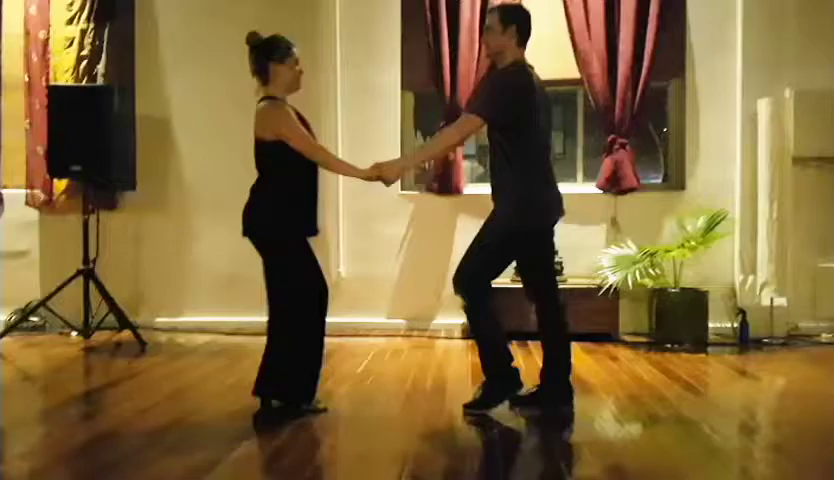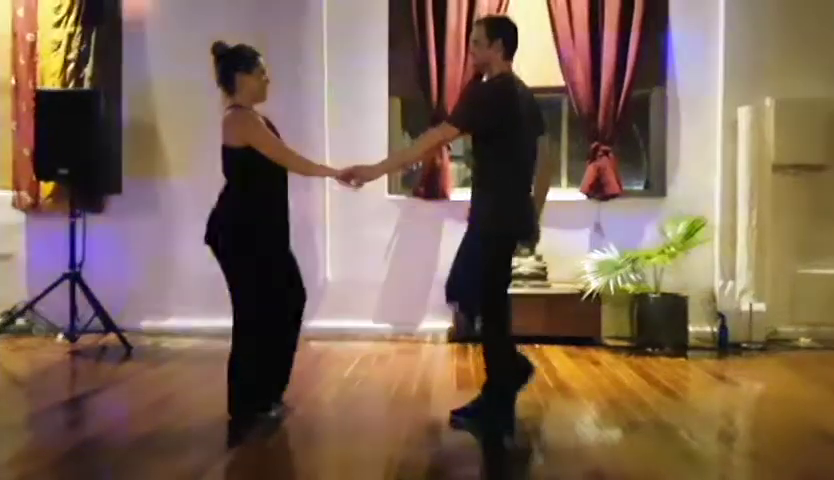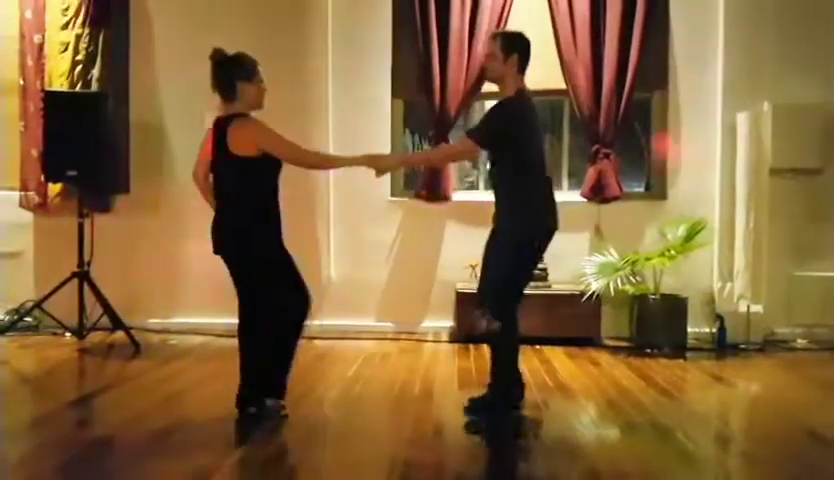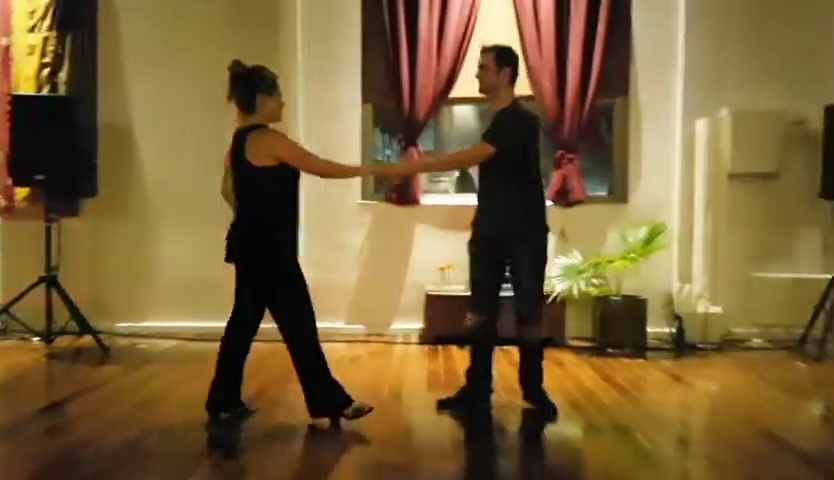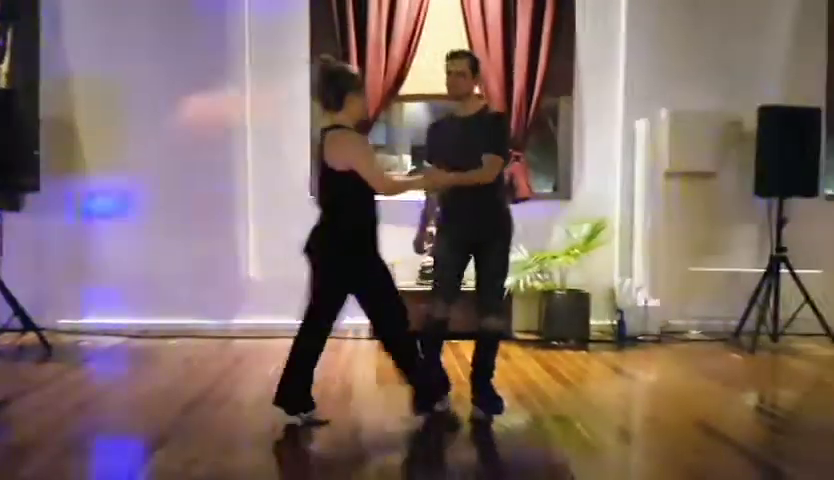
dt=0.5s
person 1, frame 1
left shoulder: (503, 79)
right shoulder: (530, 83)
left elbow: (460, 131)
left wrist: (402, 164)
left hip: (518, 208)
right hip: (540, 206)
left knee: (471, 281)
right knee: (544, 294)
left ankle: (501, 377)
right ankle: (556, 388)
person 1, frame 2
left shoulder: (488, 92)
right shoulder: (523, 95)
left elbow: (436, 139)
right elbow: (542, 156)
left wrist: (376, 170)
right wrist: (533, 215)
left hip: (495, 215)
right hip: (513, 213)
left knee: (489, 302)
right knee: (488, 299)
left ankle: (497, 399)
right ankle: (510, 368)
person 1, frame 3
left shoulder: (509, 111)
right shoulder: (519, 108)
left elbow: (456, 152)
left wrist: (398, 160)
left hip: (527, 223)
right hip: (514, 220)
left knee: (497, 303)
right knee: (494, 302)
left ankle: (505, 391)
right ankle: (505, 389)
person 1, frame 4
left shoulder: (519, 120)
right shoulder: (500, 121)
left elbow: (471, 157)
left wrist: (415, 166)
right wrist: (470, 218)
left hip: (525, 231)
right hip: (491, 229)
left knee: (528, 313)
right knee: (481, 311)
left ankle: (533, 389)
right ankle: (476, 388)
person 1, frame 5
left shoulder: (495, 123)
right shoulder: (438, 129)
left elbow: (490, 172)
left wrist: (453, 178)
right wrist: (422, 226)
left hip: (493, 228)
right hip: (452, 228)
left knee: (491, 311)
right knee: (441, 302)
left ankle: (482, 384)
person 2, frame 1
left shoulder: (280, 110)
right shoulder: (273, 110)
left elbow: (304, 158)
right elbow: (314, 152)
right wrist: (362, 172)
left hip: (282, 220)
right hip: (274, 221)
left knee: (288, 302)
right knee: (309, 295)
left ankle: (277, 391)
right ankle: (294, 393)
person 2, frame 2
left shoulder: (251, 119)
right shoulder: (240, 118)
right elbow: (285, 158)
right wrist: (333, 172)
left hip: (255, 229)
right hip: (240, 231)
left knee: (288, 298)
right knee: (253, 311)
left ankle: (262, 395)
right ankle: (247, 404)
person 2, frame 3
left shoulder: (219, 128)
right shoulder: (250, 128)
left elbow: (201, 175)
right elbow: (304, 159)
right wrist: (357, 160)
left hip: (232, 233)
right hip: (253, 235)
left knee: (256, 311)
right knee: (293, 303)
left ankle: (257, 395)
right ankle: (260, 392)
person 2, frame 4
left shoulder: (240, 140)
right shoulder: (268, 140)
left elbow: (231, 191)
right elbow: (322, 169)
right wrist: (371, 170)
left hip: (250, 242)
right hip: (269, 246)
left knee: (245, 319)
right knee: (298, 322)
left ankle: (223, 402)
right ankle: (330, 403)
person 2, frame 5
left shoulder: (327, 137)
right shoulder: (348, 140)
right elbow: (384, 185)
right wrist: (426, 179)
left hip: (333, 243)
right hip: (349, 248)
left knee: (334, 320)
